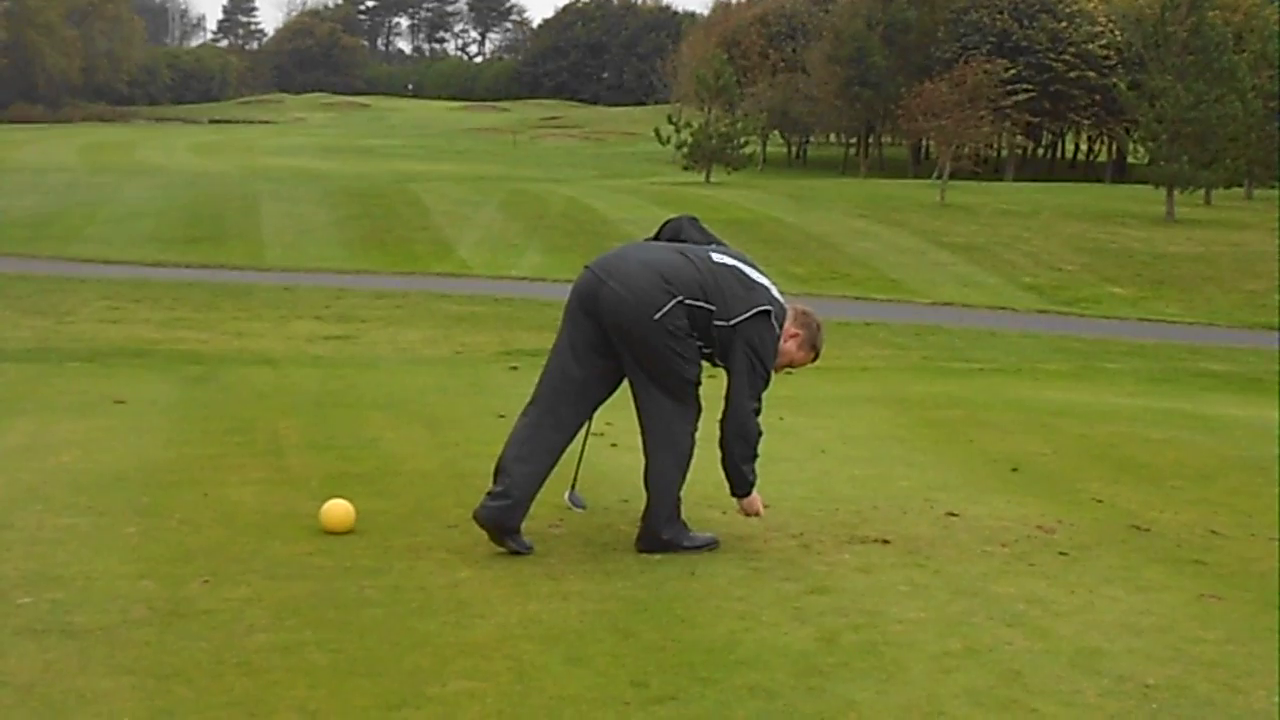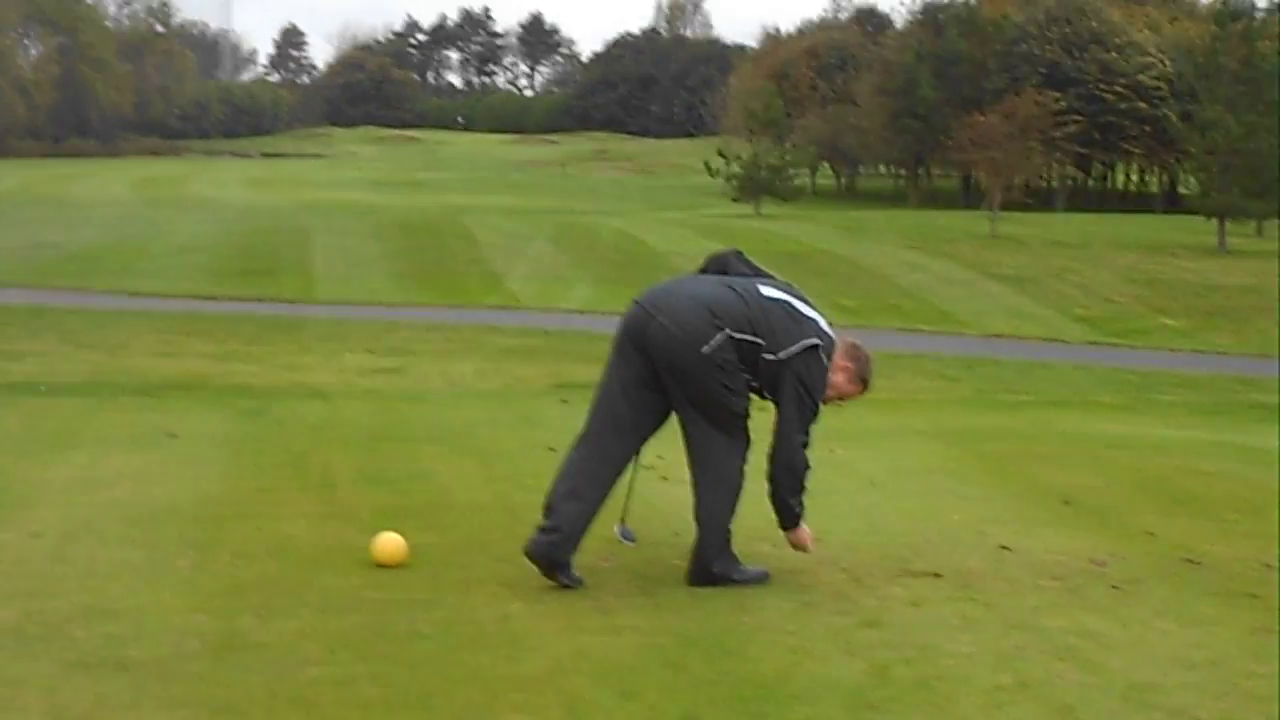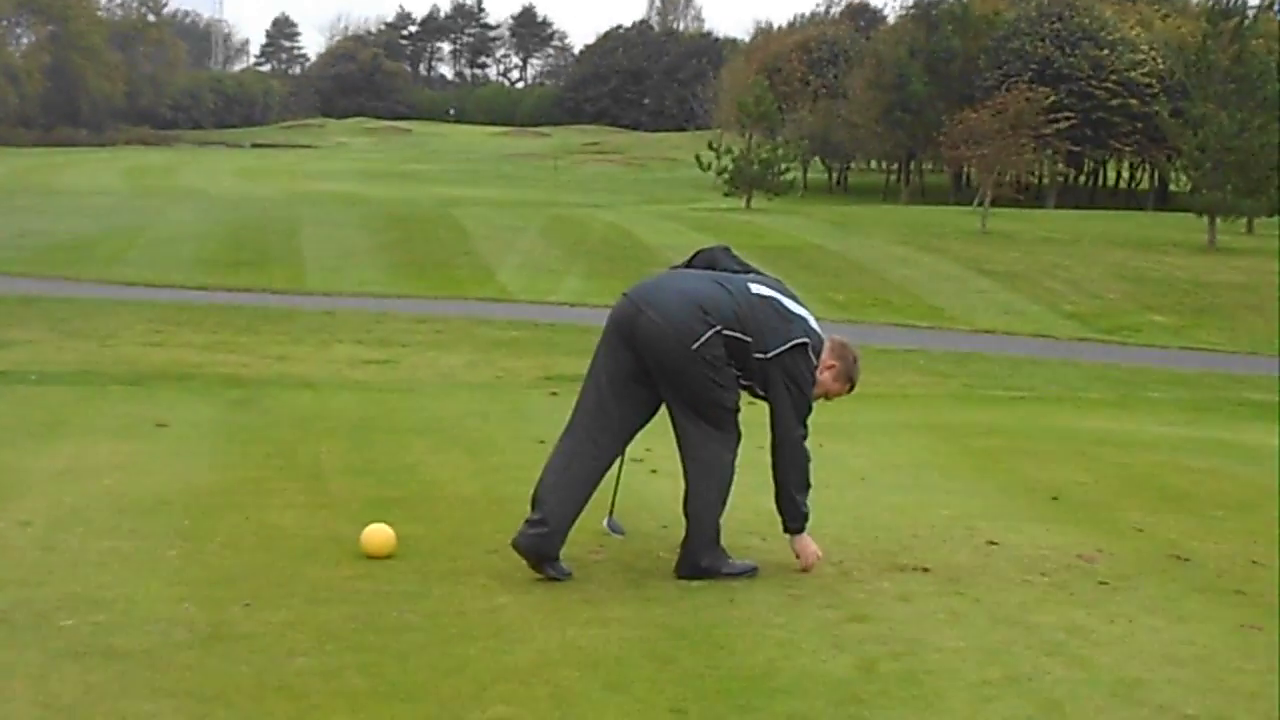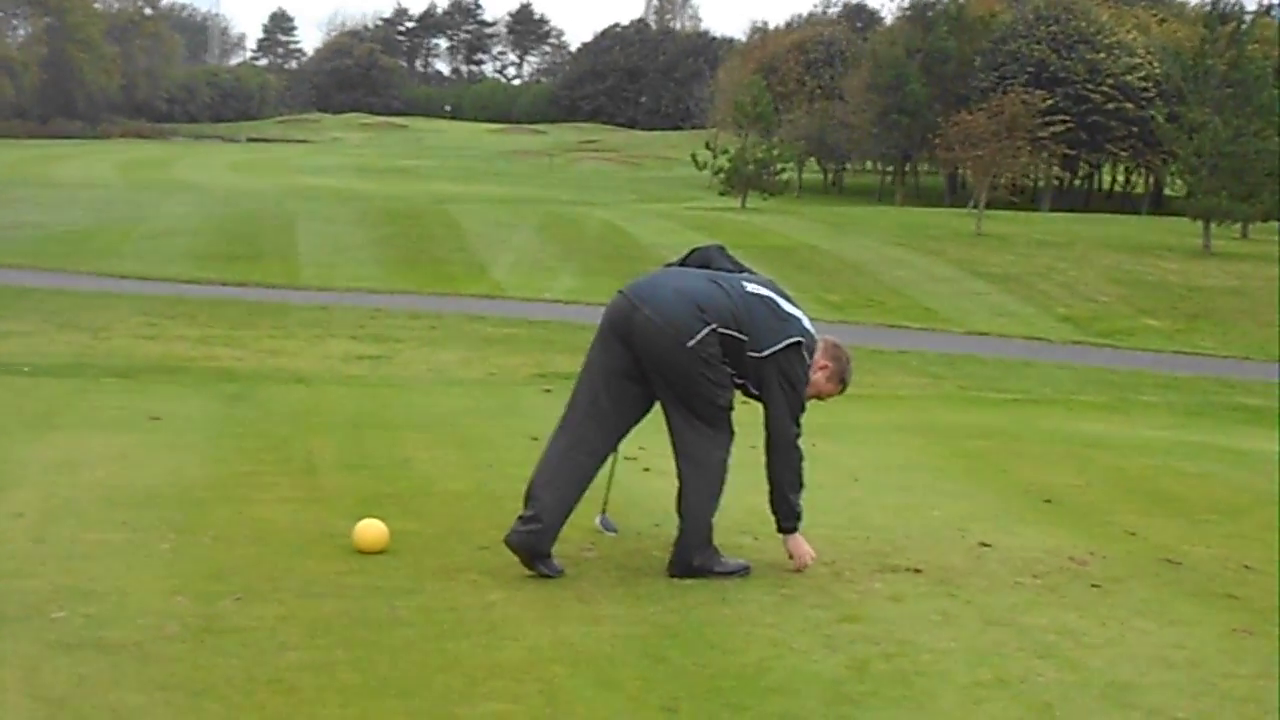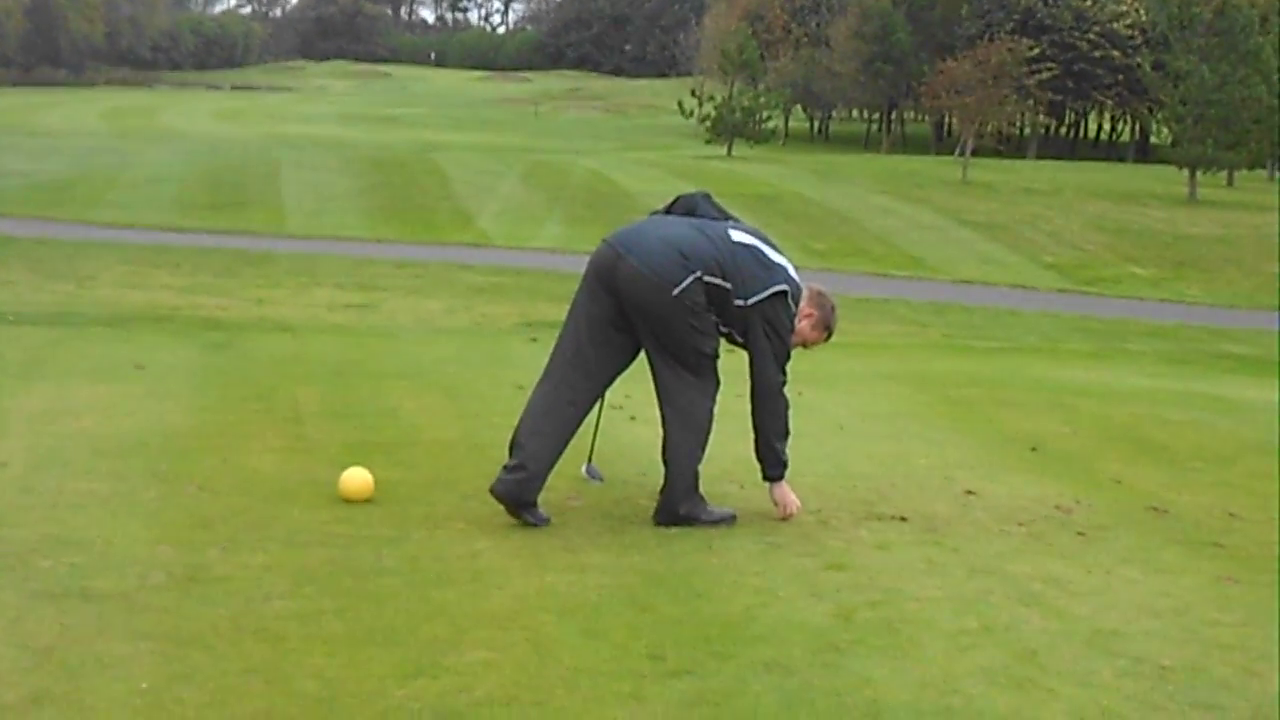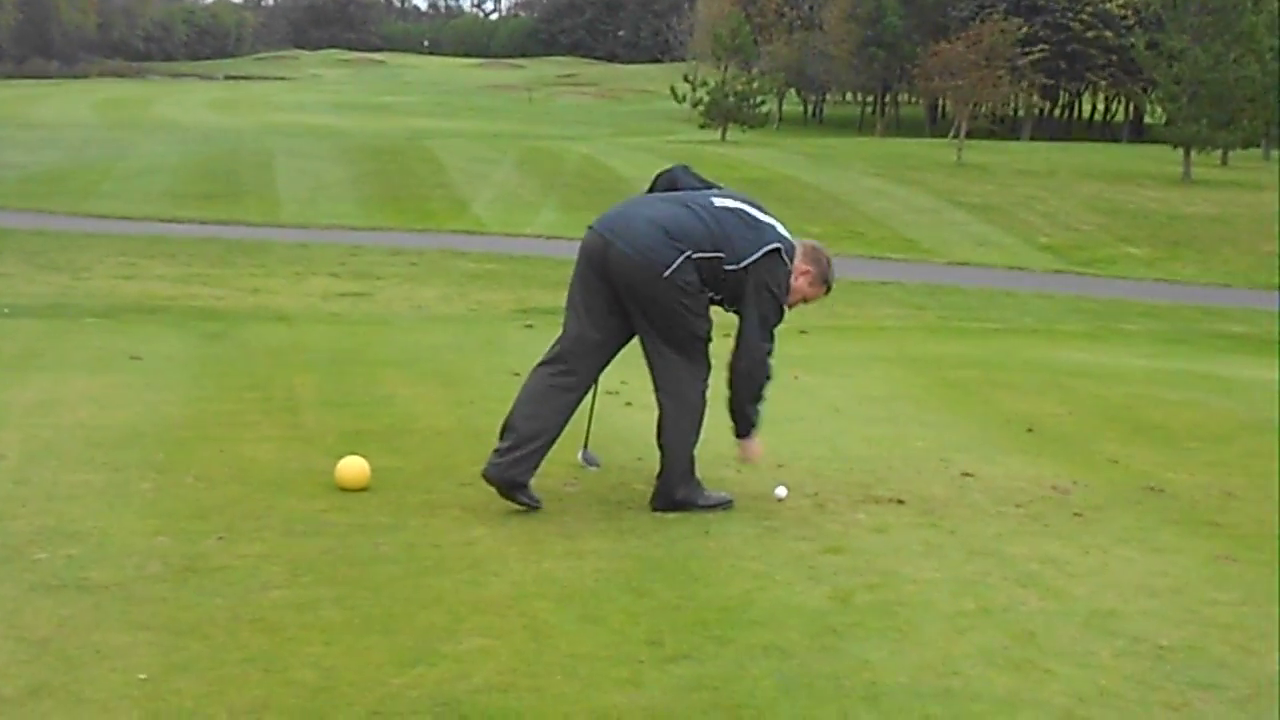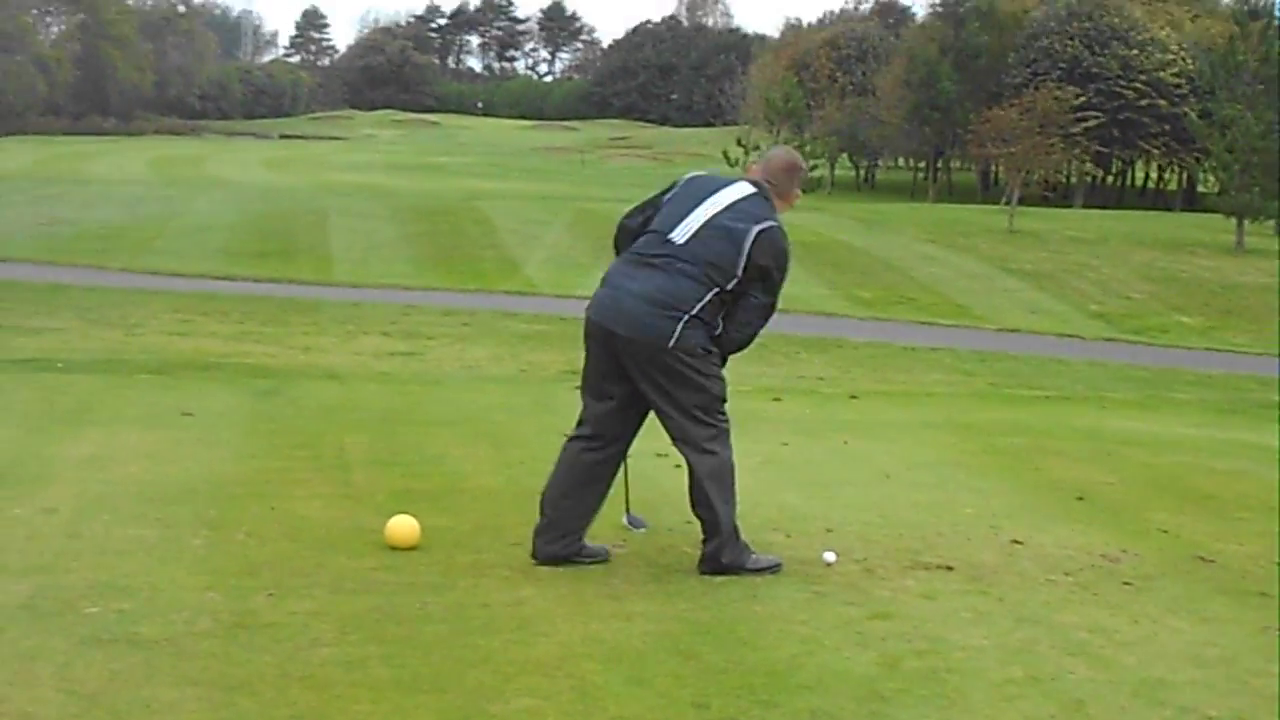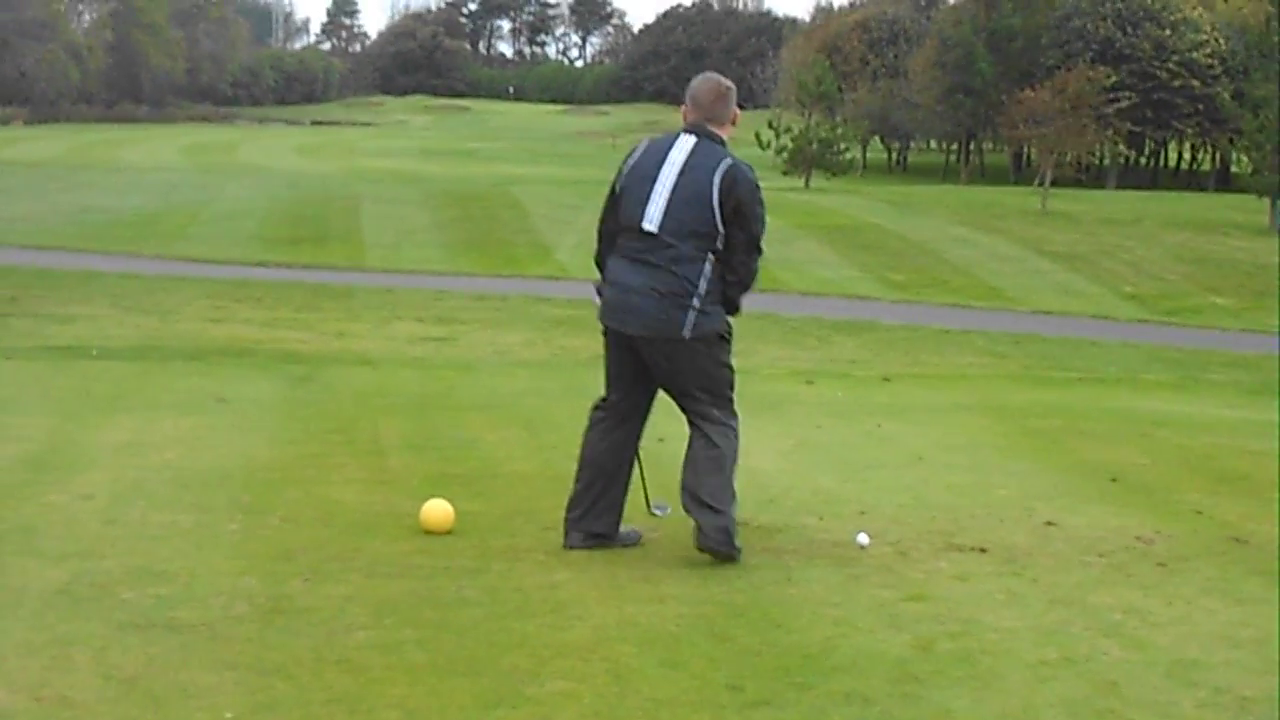
dt=0.5s
person 1, frame 1
left shoulder: (743, 279)
right shoulder: (761, 326)
left elbow: (681, 226)
right elbow: (741, 413)
right wrist: (744, 489)
left hip: (599, 277)
right hip: (647, 301)
left knee: (557, 404)
right knee: (675, 413)
left ankle: (501, 508)
right ankle: (662, 529)
person 1, frame 2
left shoulder: (793, 312)
right shoulder: (810, 358)
left elbow: (728, 260)
right elbow: (789, 445)
right wrist: (792, 522)
left hip: (649, 310)
right hip: (696, 335)
left knee: (607, 437)
right knee: (725, 445)
left ankle: (553, 543)
right ankle: (713, 561)
person 1, frame 3
left shoulder: (775, 300)
right shoulder: (798, 354)
left elbow: (715, 256)
right elbow: (789, 443)
right wrist: (797, 530)
left hip: (637, 304)
right hip: (684, 330)
left knee: (594, 431)
right knee: (715, 440)
left ankle: (540, 536)
right ankle: (702, 555)
person 1, frame 4
left shoulder: (776, 310)
right shoulder: (792, 353)
left elbow: (709, 255)
right elbow: (783, 442)
right wrist: (790, 529)
left hip: (631, 302)
right hip: (680, 328)
left knee: (586, 429)
right knee: (708, 439)
left ankle: (533, 532)
right ankle: (695, 554)
person 1, frame 5
left shoulder: (754, 248)
right shoulder: (777, 302)
left elbow: (694, 203)
right elbow: (768, 391)
right wrist: (777, 478)
left hip: (617, 250)
right hip: (665, 278)
left knee: (573, 376)
right knee: (694, 388)
left ankle: (517, 482)
right ankle: (680, 503)
person 1, frame 6
left shoulder: (748, 217)
right shoulder: (772, 265)
left elbow: (675, 178)
right elbow: (752, 355)
right wrist: (745, 431)
left hip: (606, 233)
right hip: (658, 261)
left knee: (571, 357)
right knee: (686, 371)
left ankle: (510, 465)
right ankle: (677, 487)
person 1, frame 7
left shoulder: (694, 183)
right shoulder: (768, 237)
left elbow: (628, 231)
right elbow: (747, 321)
right wrist: (710, 355)
left hip: (609, 307)
right hip: (670, 332)
left knee: (601, 426)
right knee: (707, 437)
left ankle: (554, 538)
right ankle: (725, 551)
person 1, frame 8
left shoulder: (644, 153)
right shoulder: (735, 177)
left elbow: (607, 231)
right elbow: (743, 261)
right wrist: (721, 308)
left hip: (622, 305)
right hip: (684, 318)
left knee: (618, 410)
right knee: (714, 419)
left ankle: (588, 523)
right ankle: (714, 525)
